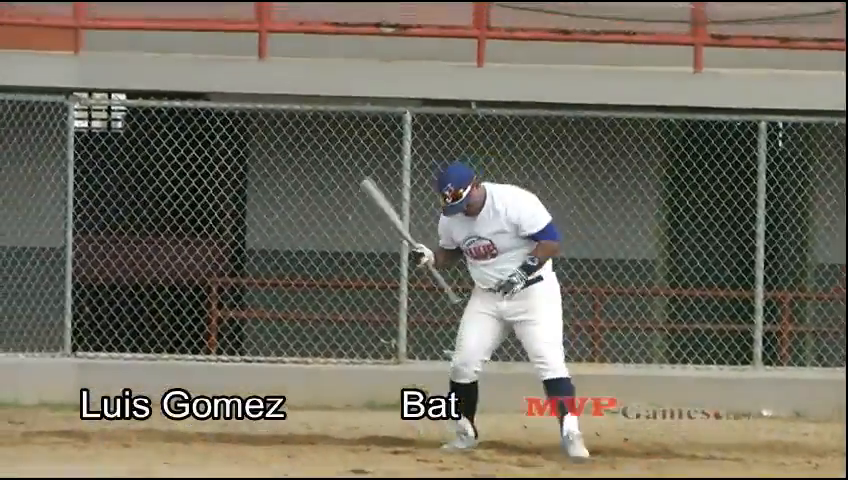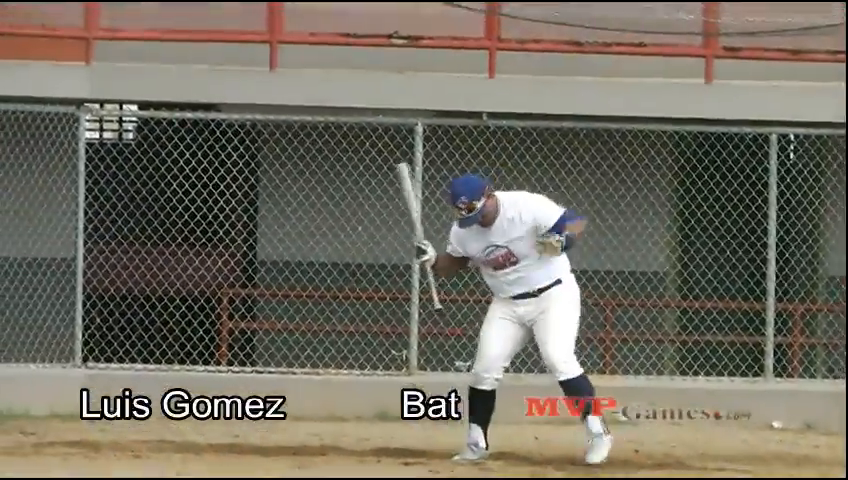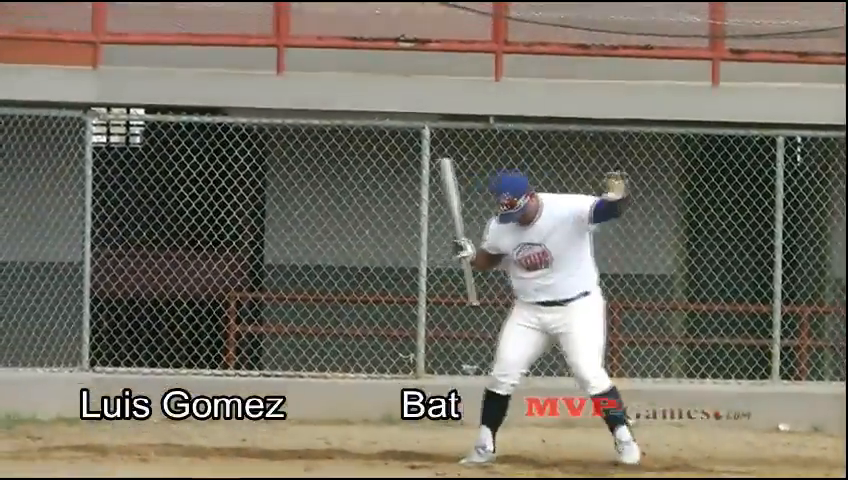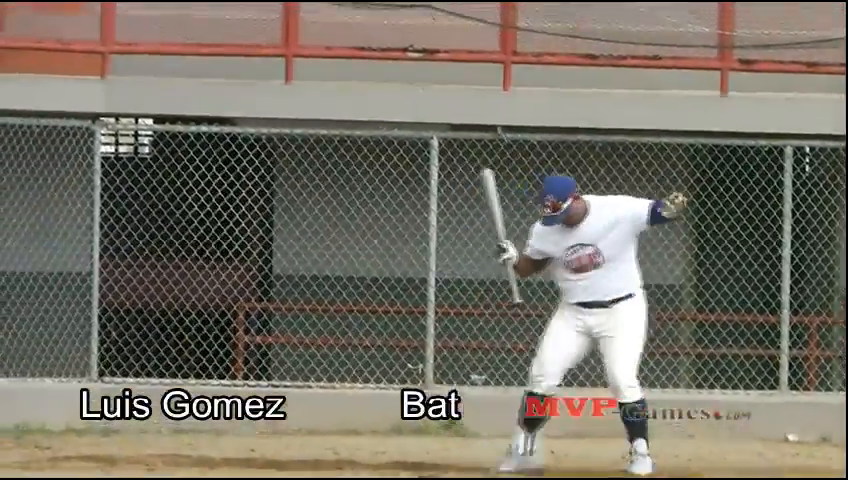
dt=0.2s
person 1, frame 1
left shoulder: (514, 201)
right shoulder: (449, 219)
left elbow: (552, 238)
right elbow: (450, 254)
left wrist: (525, 272)
right wrist: (430, 257)
left hip: (534, 291)
right hip: (487, 296)
left knee: (549, 361)
right knee: (464, 363)
left ankle: (571, 434)
right ankle: (465, 431)
person 1, frame 2
left shoulder: (528, 207)
right shoulder: (462, 229)
left elbow: (574, 222)
right elbow: (451, 265)
left wrist: (562, 240)
right wrist: (432, 259)
left hip: (552, 295)
right hip: (506, 304)
left knee: (559, 360)
right knee: (484, 370)
left ankle: (596, 431)
right ankle: (476, 442)
person 1, frame 3
left shoulder: (568, 208)
right shoulder: (499, 226)
left elbow: (605, 209)
right elbow: (488, 259)
left wrist: (616, 197)
right wrist: (471, 255)
left hip: (579, 306)
right hip: (529, 310)
left knee: (588, 373)
right knee: (502, 374)
left ankle: (624, 438)
right ankle: (485, 443)
person 1, frame 4
left shoulder: (617, 210)
right shoulder: (544, 229)
left elbow: (658, 212)
right elbow: (531, 265)
left wrist: (672, 207)
right wrist: (512, 259)
left hip: (623, 309)
right hip: (573, 312)
left knee: (623, 380)
right knee: (542, 374)
left ankle: (639, 452)
right ankle: (524, 449)
